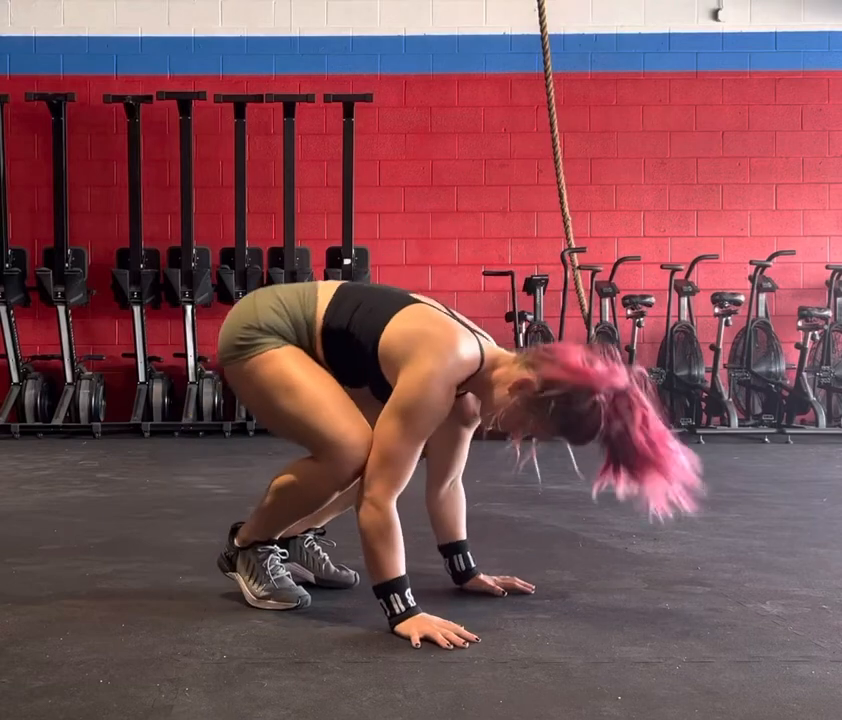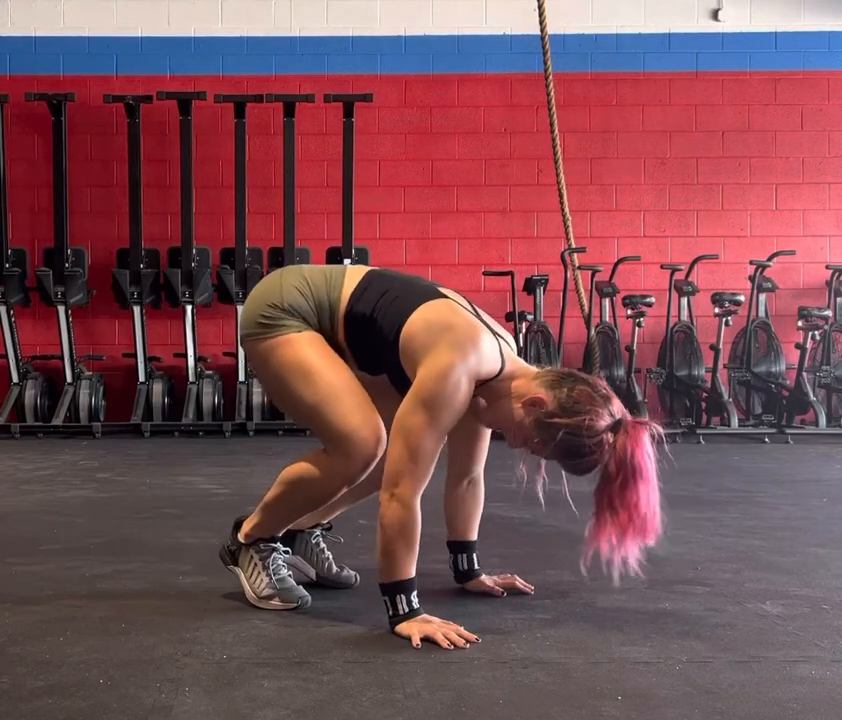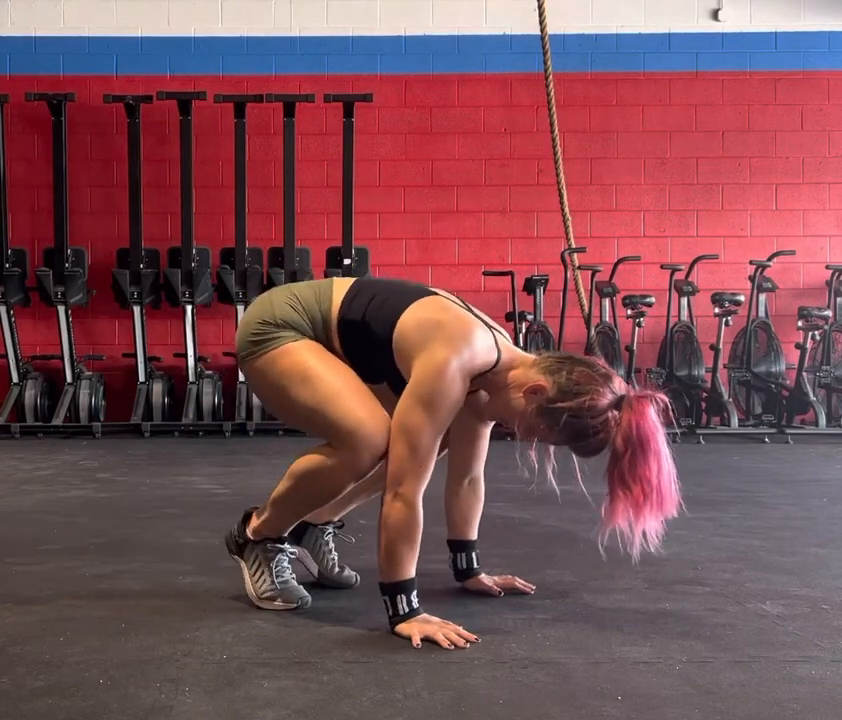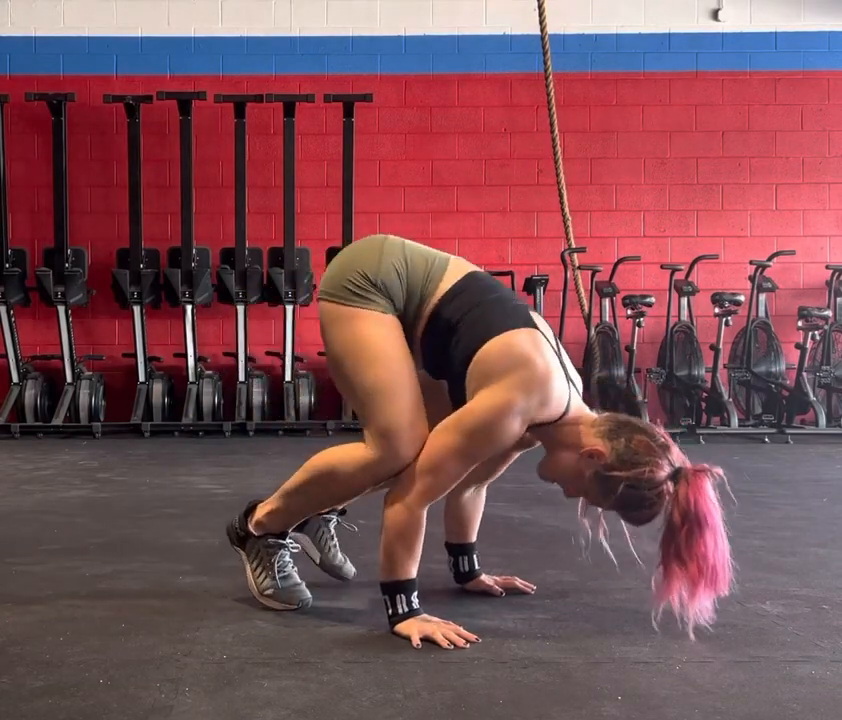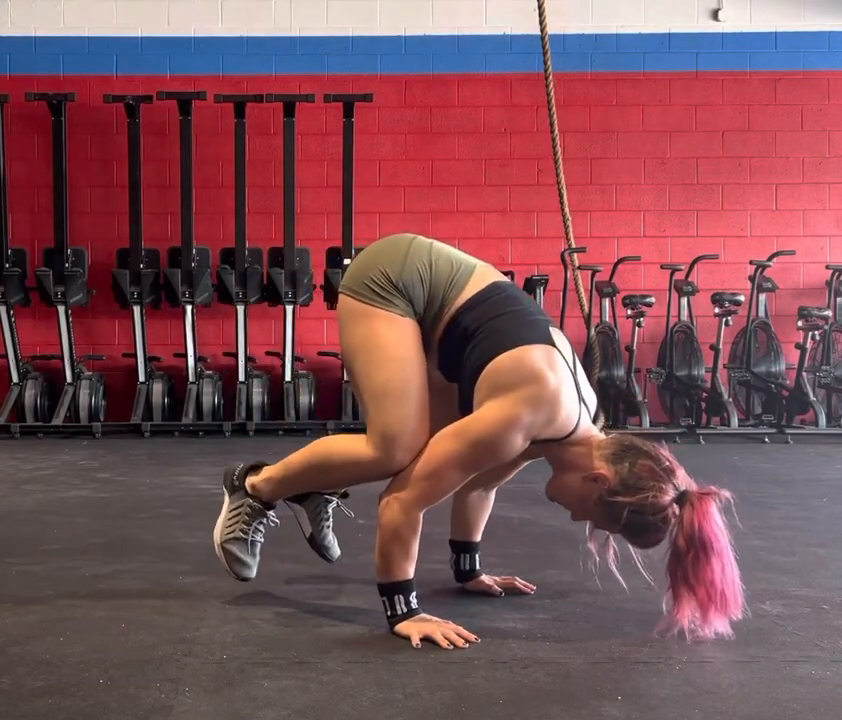
dt=1s
person 1, frame 1
left shoulder: (484, 376)
right shoulder: (440, 370)
left elbow: (443, 481)
right elbow: (378, 496)
left wrist: (465, 571)
right wrist: (403, 611)
left hip: (309, 337)
right hip: (260, 328)
left knee: (396, 451)
right knee: (351, 452)
left ankle: (294, 539)
right ankle: (249, 546)
person 1, frame 2
left shoulder: (500, 368)
right shoulder: (458, 370)
left elbow: (465, 476)
right elbow: (401, 490)
left wrist: (468, 570)
right wrist: (405, 611)
left hip: (330, 318)
right hip: (284, 309)
left knee: (405, 447)
right knee: (362, 448)
left ankle: (300, 531)
right ankle: (251, 538)
person 1, frame 3
left shoulder: (496, 367)
right shoulder: (453, 363)
left elbow: (466, 475)
right elbow: (404, 490)
left wrist: (468, 569)
right wrist: (404, 610)
left hip: (328, 332)
right hip: (278, 324)
left knee: (427, 439)
right knee: (369, 439)
left ankle: (312, 527)
right ankle: (257, 536)
person 1, frame 4
left shoulder: (557, 408)
right shoulder: (521, 403)
left elbow: (468, 477)
right elbow: (413, 493)
left wrist: (467, 570)
right wrist: (404, 610)
left hip: (406, 283)
right hip: (371, 277)
left knee: (432, 449)
right knee: (398, 450)
left ankle: (316, 514)
right ankle: (261, 526)
person 1, frame 5
left shoulder: (575, 419)
right shoulder: (530, 417)
left elbow: (477, 478)
right elbow: (406, 495)
left wrist: (468, 569)
right wrist: (403, 610)
left hip: (433, 282)
right hip: (395, 275)
left knee: (433, 452)
right knee: (396, 453)
left ankle: (316, 490)
right ankle: (255, 488)
